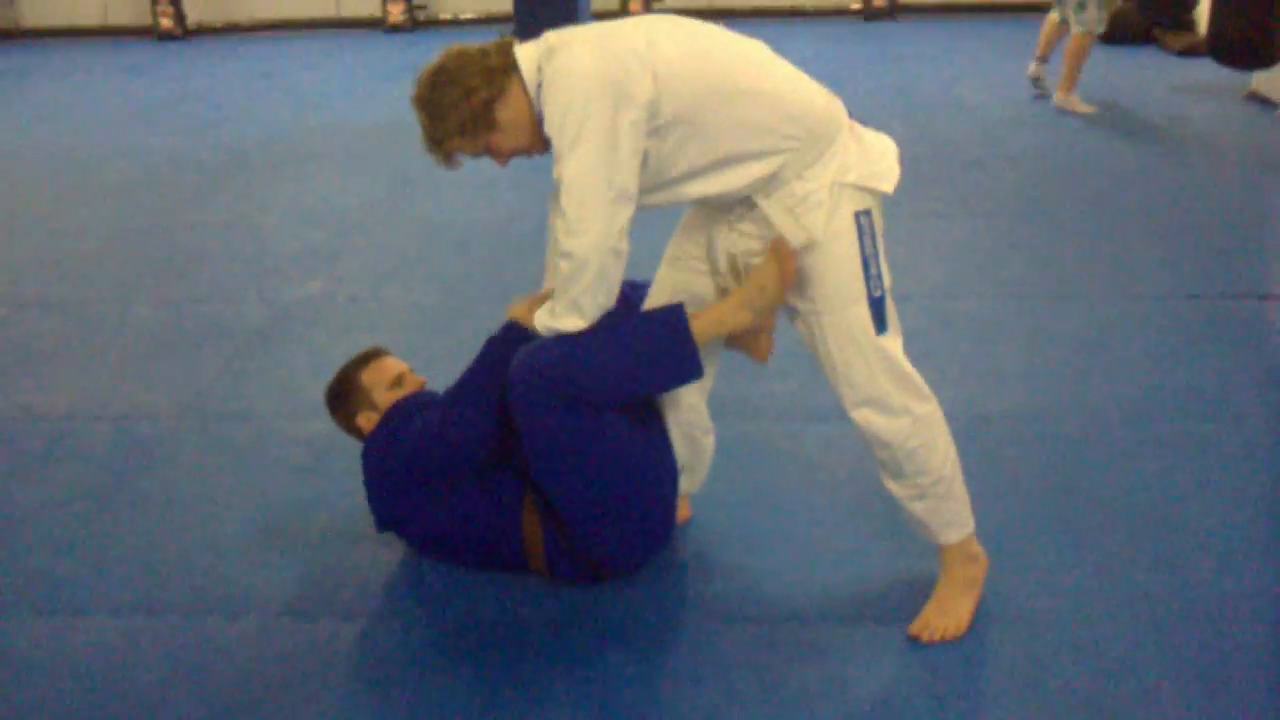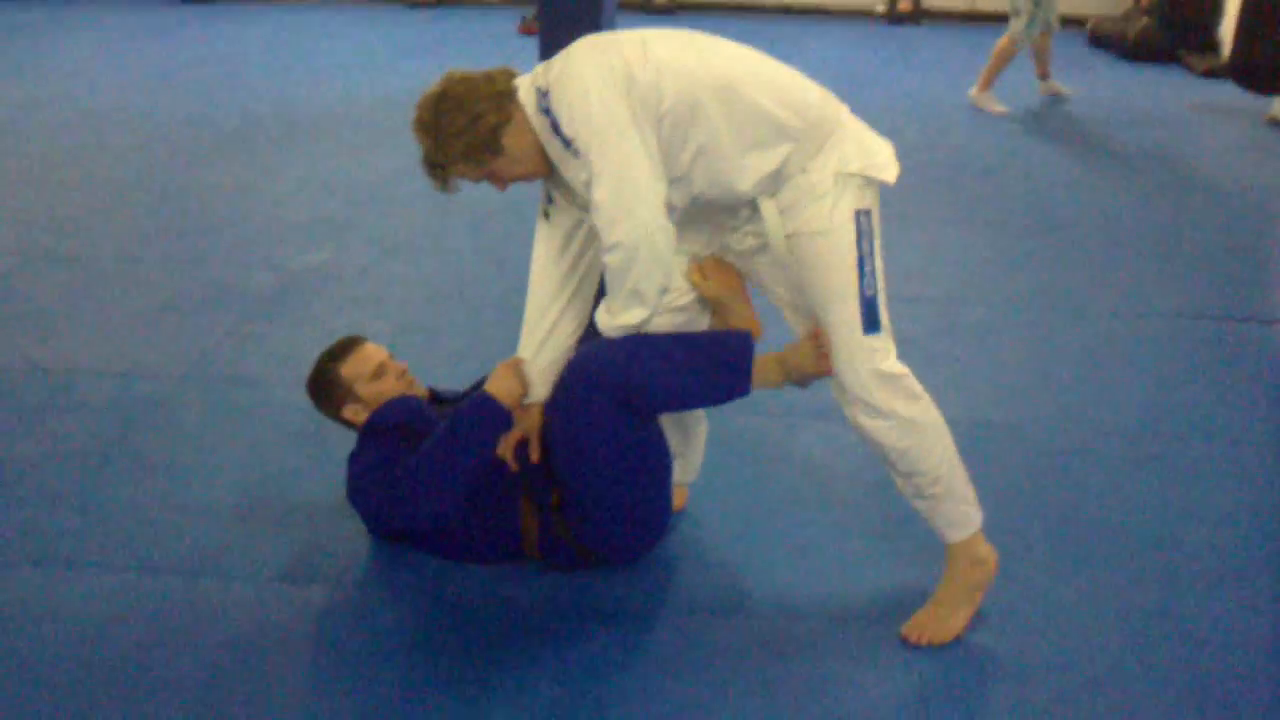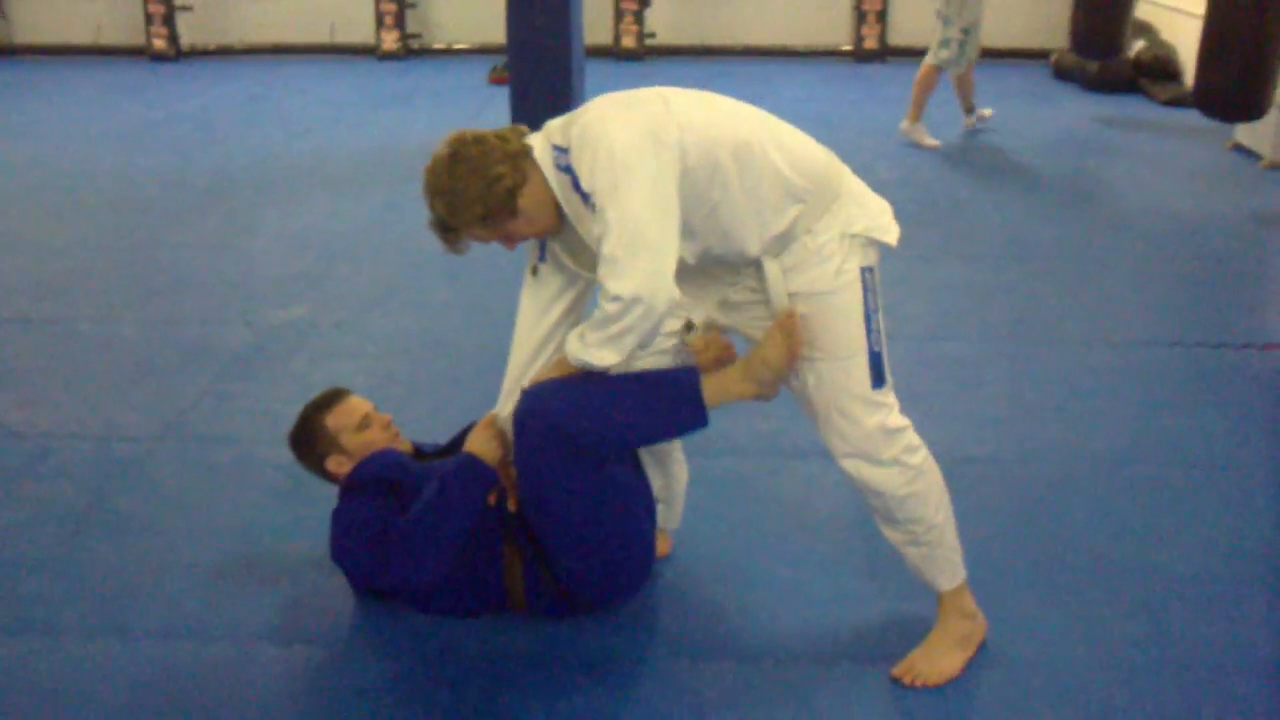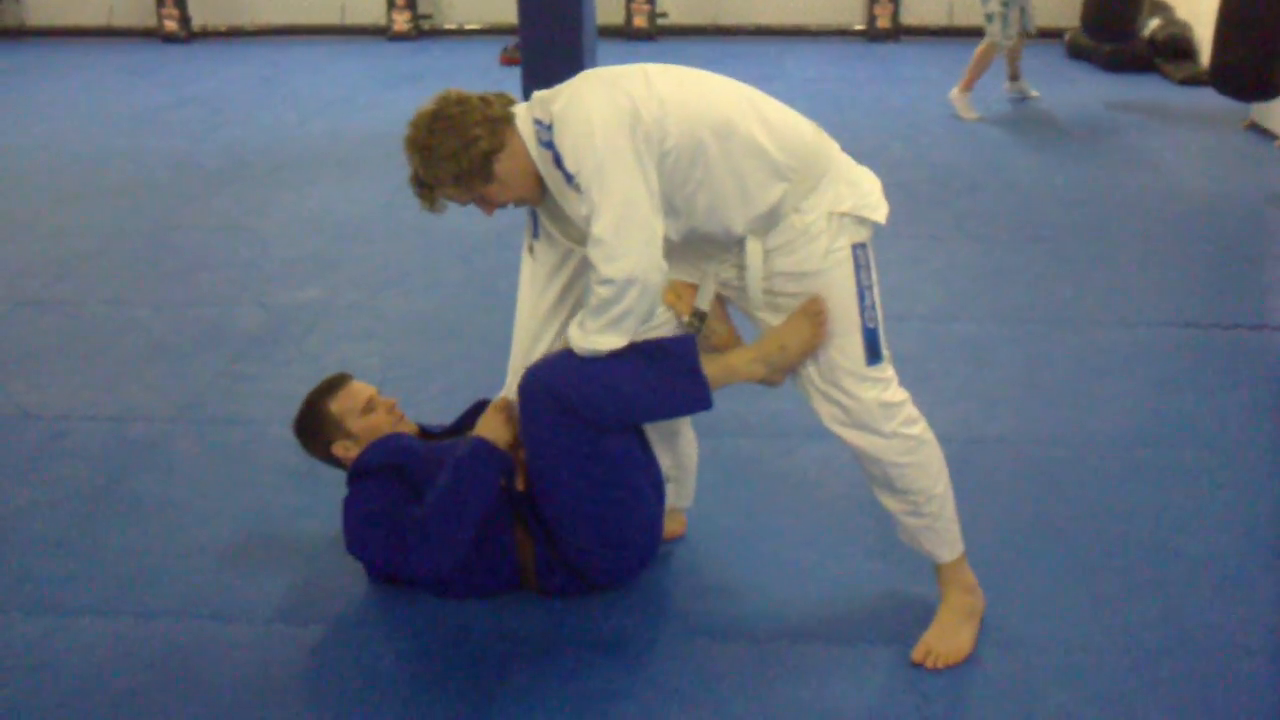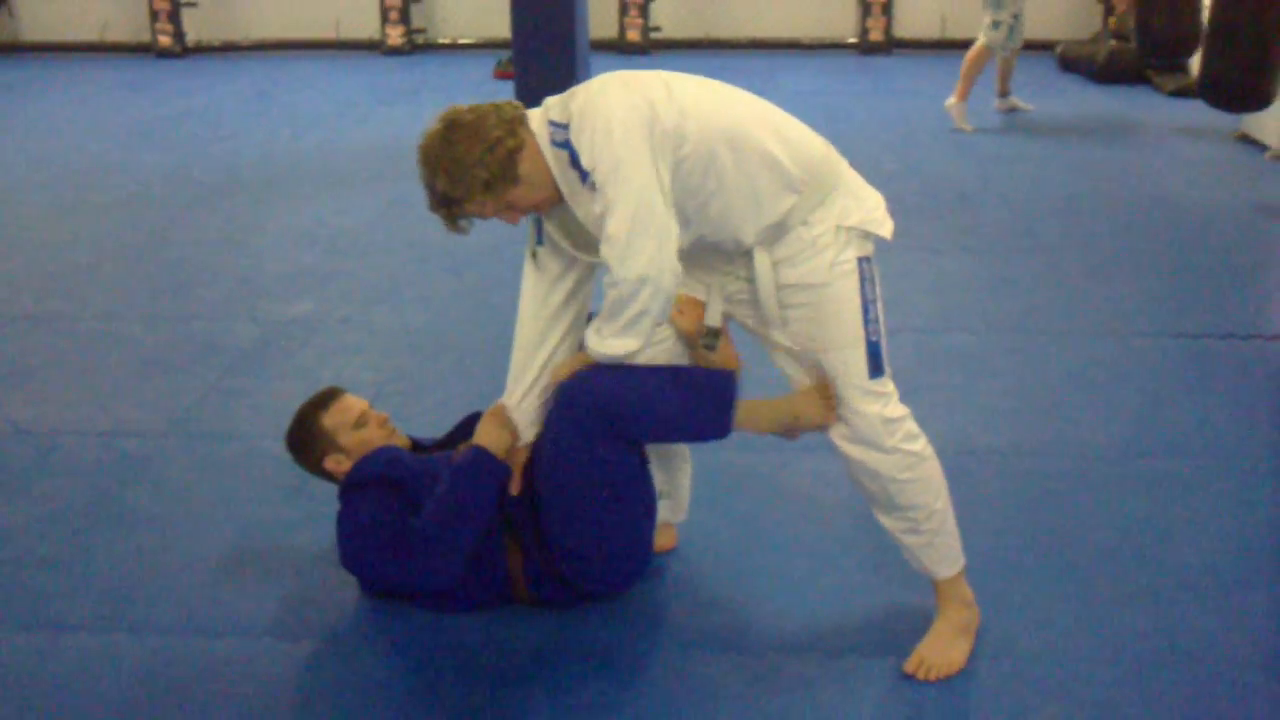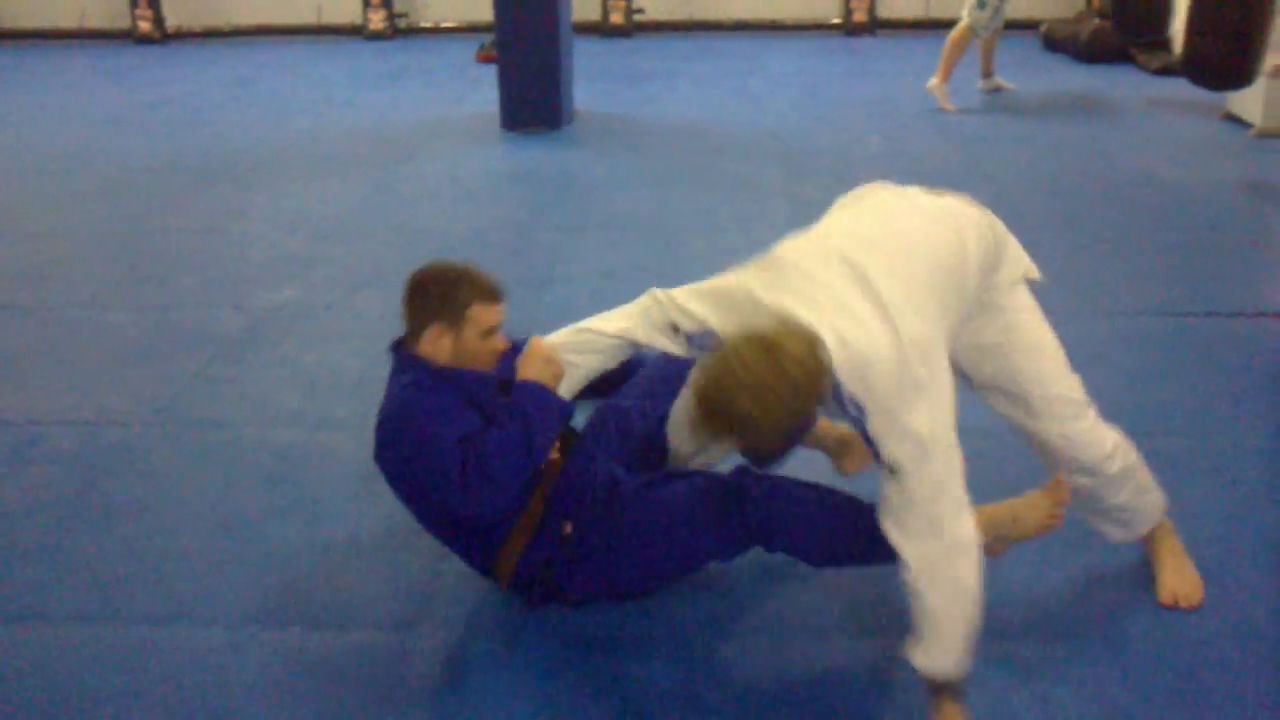
dt=0.7s
person 1, frame 1
left shoulder: (582, 83)
right shoulder: (560, 79)
left elbow: (595, 247)
right elbow: (576, 228)
left wrist: (550, 345)
left hip: (813, 180)
right hip: (737, 187)
left knee: (872, 384)
left ankle: (960, 553)
person 1, frame 2
left shoulder: (584, 91)
right shoulder: (559, 125)
left elbow: (637, 238)
right elbow: (563, 265)
left wrist: (612, 340)
right wrist: (533, 394)
left hip: (815, 174)
right hip: (732, 190)
left knee: (863, 375)
right knee: (659, 329)
left ankle: (967, 551)
person 1, frame 3
left shoulder: (608, 148)
right shoulder: (556, 178)
left elbow: (639, 296)
right elbow: (546, 309)
left wrist: (568, 365)
right wrist: (510, 439)
left hip: (812, 234)
left knee: (865, 434)
left ankle: (959, 611)
person 1, frame 4
left shoulder: (589, 125)
right shoulder: (546, 151)
left elbow: (629, 276)
right elbow: (549, 283)
left wrist: (576, 357)
left hip: (804, 212)
left knee: (864, 404)
left ankle: (959, 586)
person 1, frame 5
left shoulder: (602, 125)
right shoulder: (555, 173)
left elbow: (646, 272)
right elbow: (549, 308)
left wrist: (592, 360)
right wrist: (514, 434)
left hip: (808, 224)
left knee: (865, 416)
left ankle: (956, 601)
person 1, frame 6
left shoulder: (889, 384)
right shoulder: (730, 308)
left elbow: (939, 543)
right elbow: (635, 321)
left hip: (971, 257)
left knee: (1070, 430)
right knee: (714, 396)
left ankle: (1161, 536)
person 2, frame 1
left shoulder: (433, 423)
right shoulder: (390, 458)
right elbow: (463, 426)
right wrist: (513, 331)
left hip: (637, 483)
right hip: (615, 518)
right knee: (535, 369)
right ankle: (736, 311)
person 2, frame 2
left shoulder: (437, 410)
right shoulder: (375, 472)
right elbow: (427, 498)
right wrist: (491, 406)
left hip: (612, 469)
right hip: (604, 518)
right knee: (596, 371)
left ankle: (726, 319)
right ankle: (780, 365)
person 2, frame 3
left shoulder: (420, 462)
right shoulder: (359, 526)
right elbow: (416, 562)
right wrist: (475, 465)
left hip: (613, 522)
right hip: (588, 566)
right knee: (545, 409)
left ankle: (710, 360)
right ankle: (742, 381)
person 2, frame 4
left shoulder: (428, 445)
right shoulder: (371, 510)
right elbow: (431, 552)
left wrist: (526, 438)
right wrist: (485, 450)
left hip: (622, 497)
right hip: (601, 540)
right knee: (550, 384)
right ankle: (750, 362)
person 2, frame 5
left shoulder: (413, 457)
right shoulder: (364, 527)
right elbow: (434, 560)
left wrist: (515, 450)
right wrist: (486, 458)
right hip: (587, 548)
right knee: (593, 393)
left ankle: (700, 354)
right ankle: (779, 413)
person 2, frame 6
left shoulder: (456, 368)
right shoulder: (414, 414)
left elbow: (564, 356)
right elbow: (491, 492)
right wrist: (533, 394)
left hip: (588, 472)
right hip: (570, 548)
left knee: (678, 371)
right knee: (749, 505)
left ankle: (823, 433)
right ankle: (973, 530)
